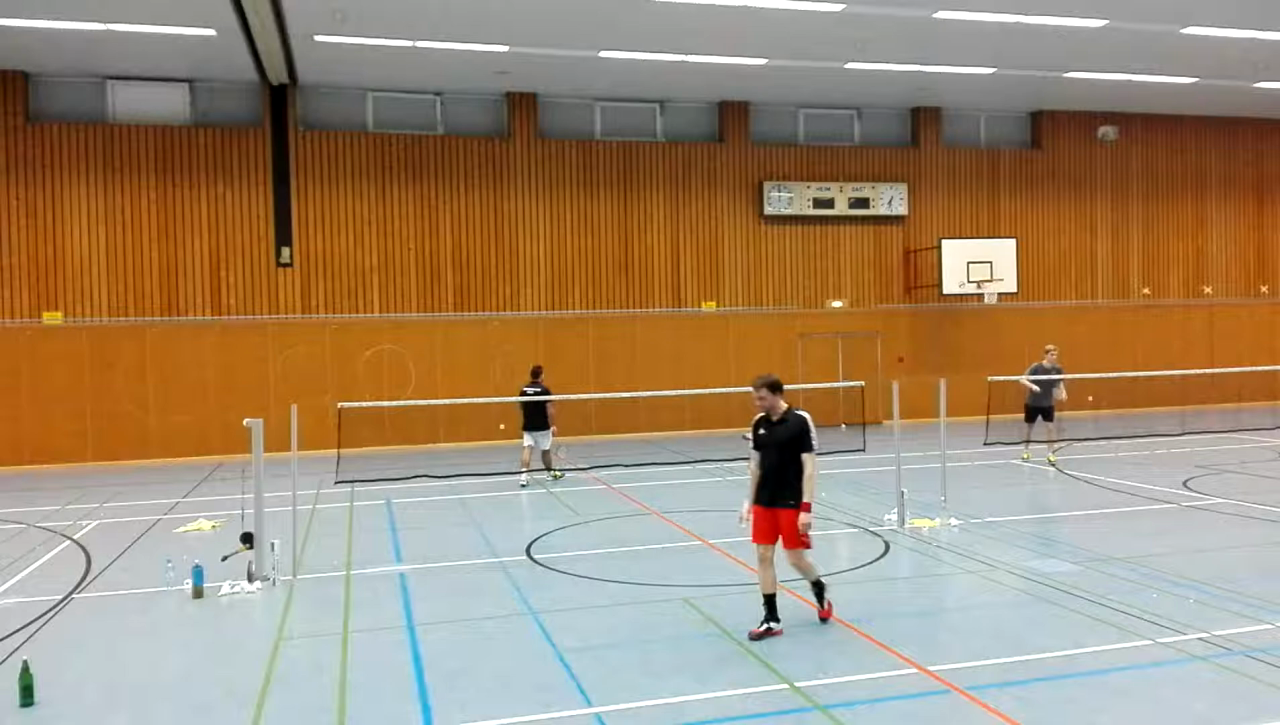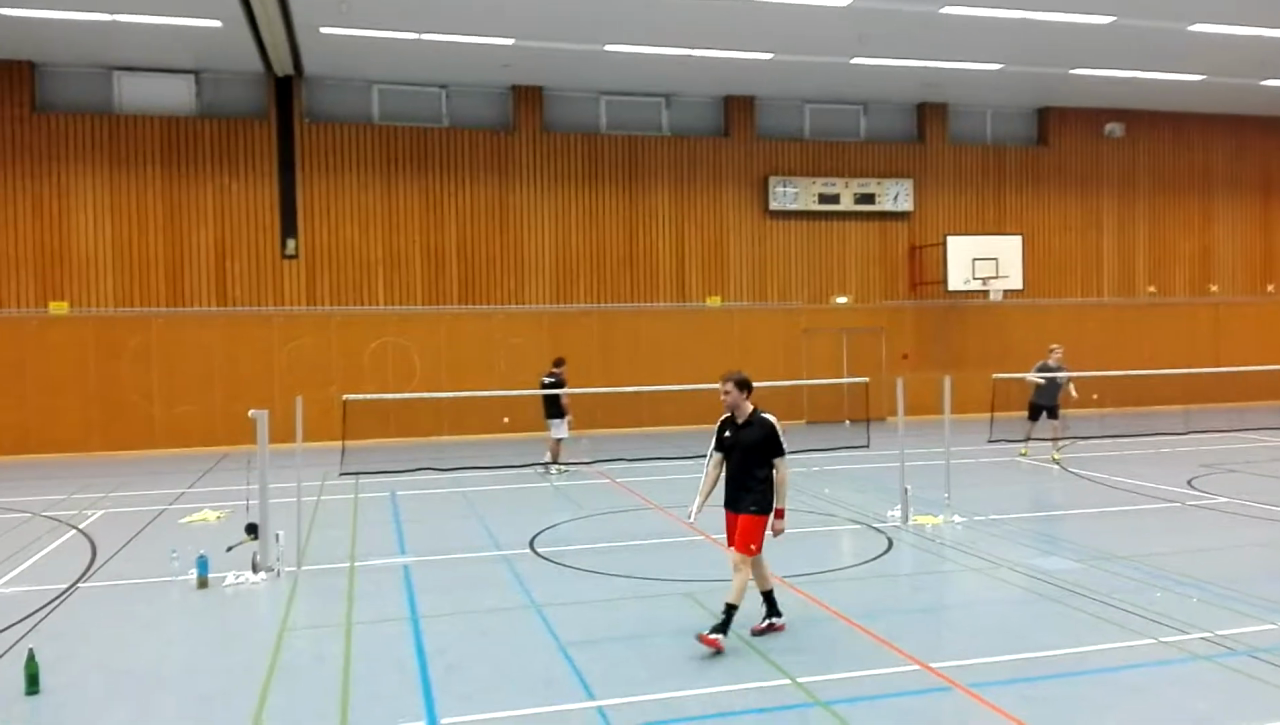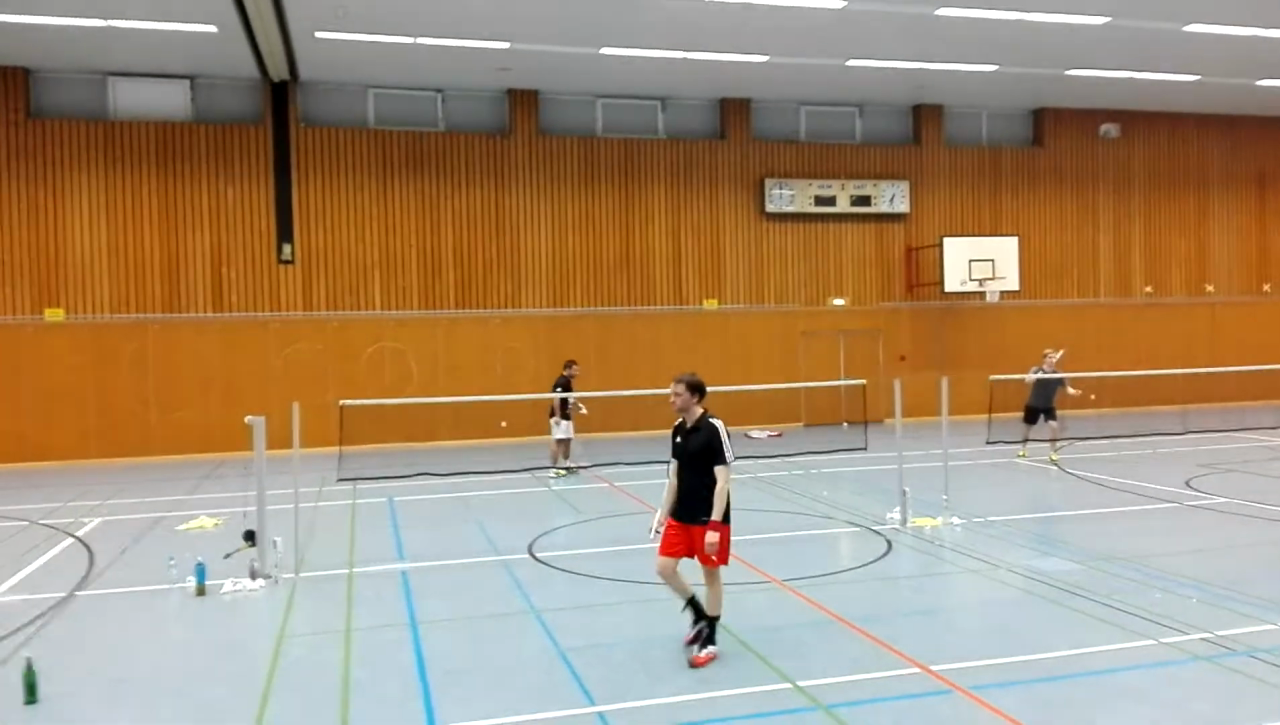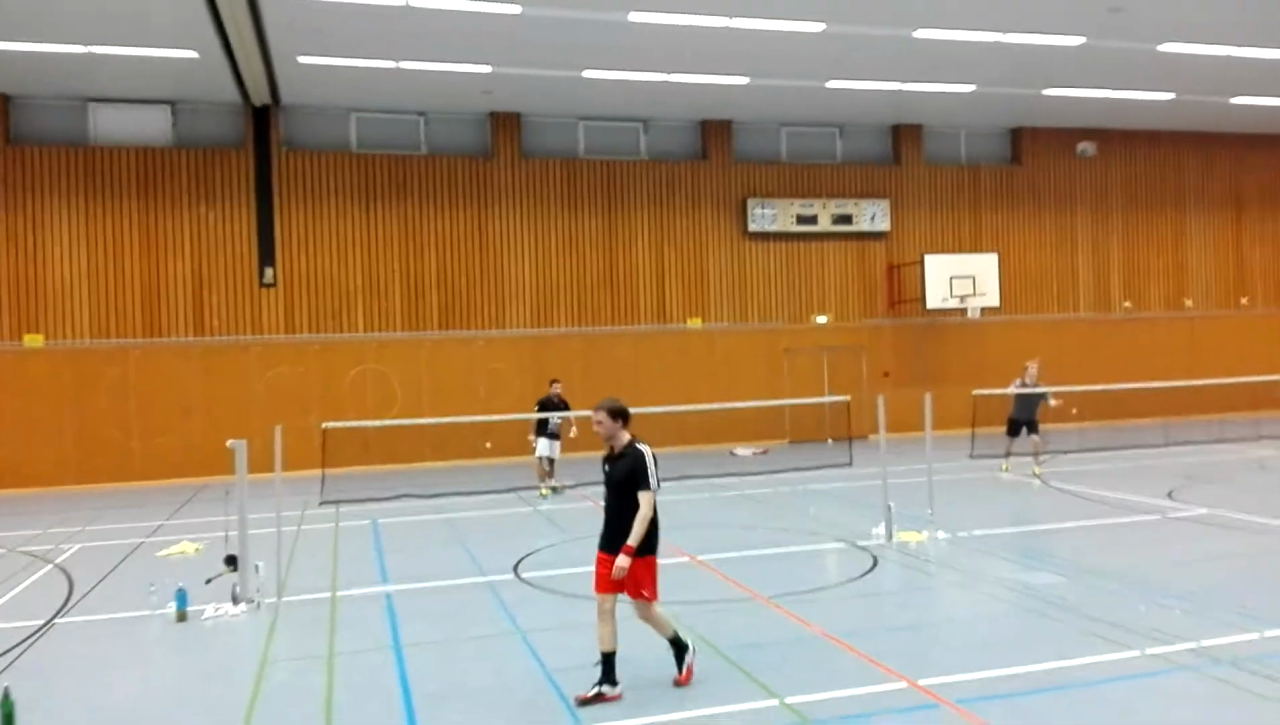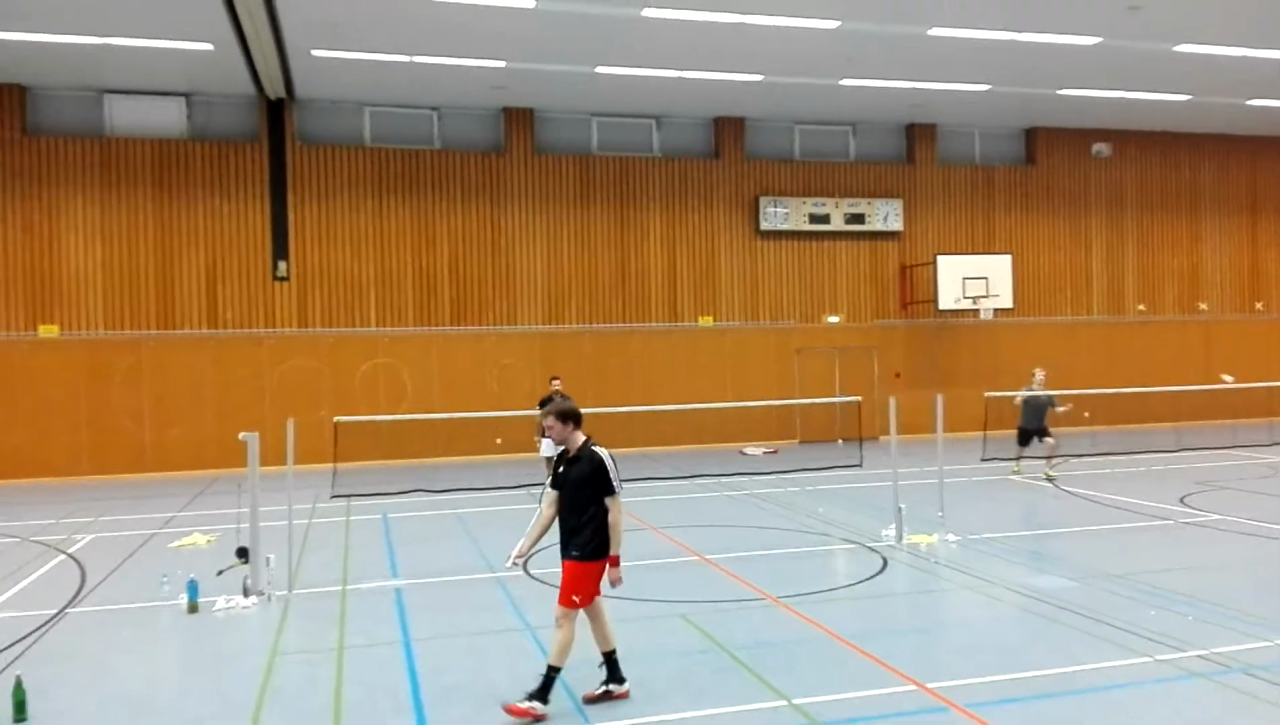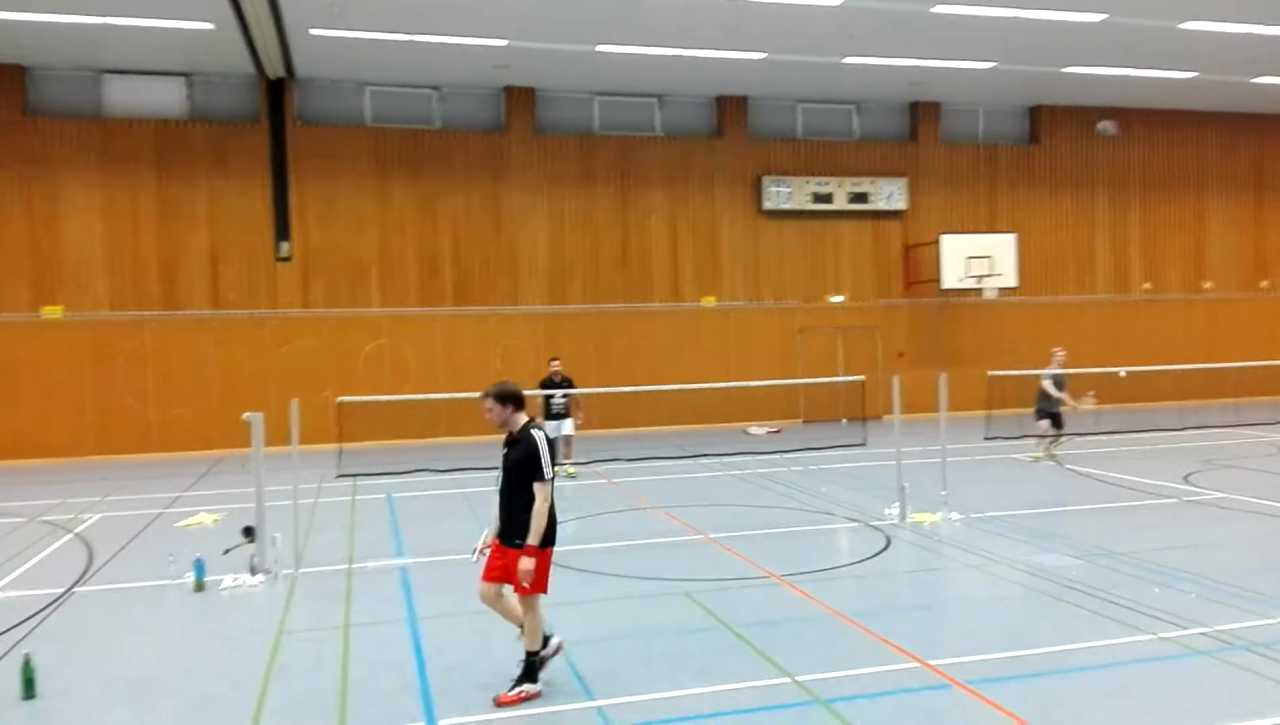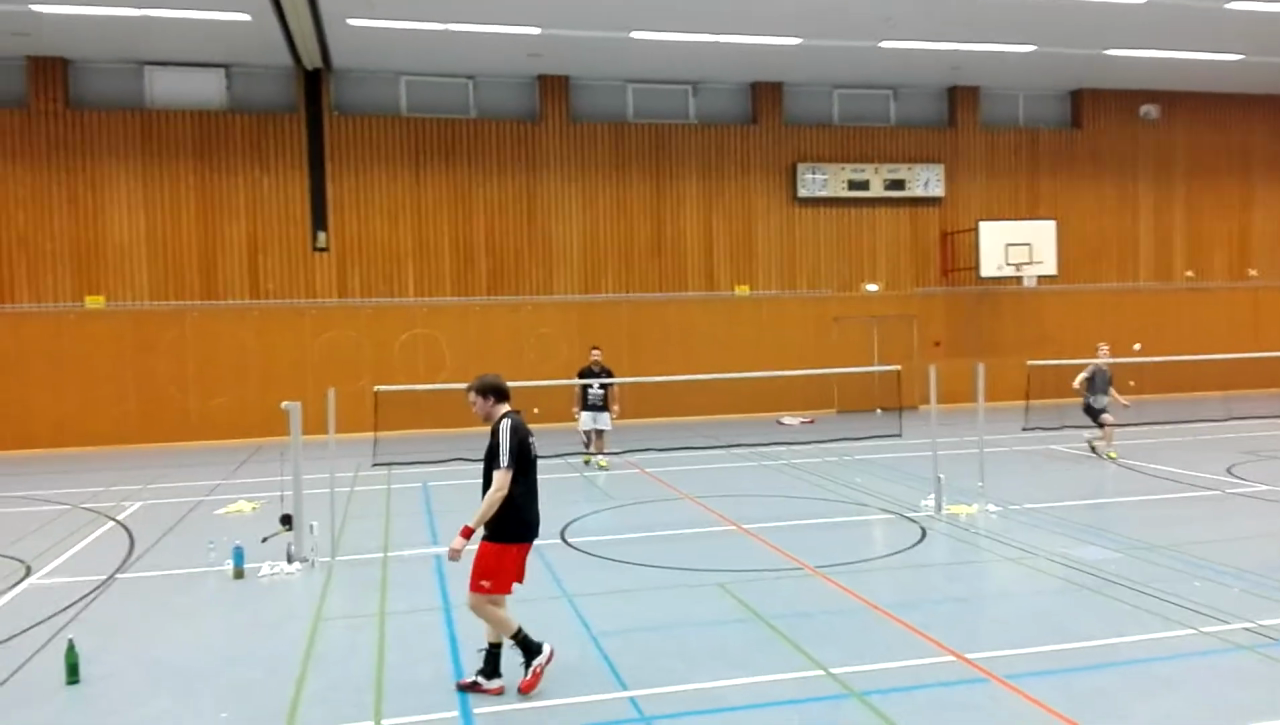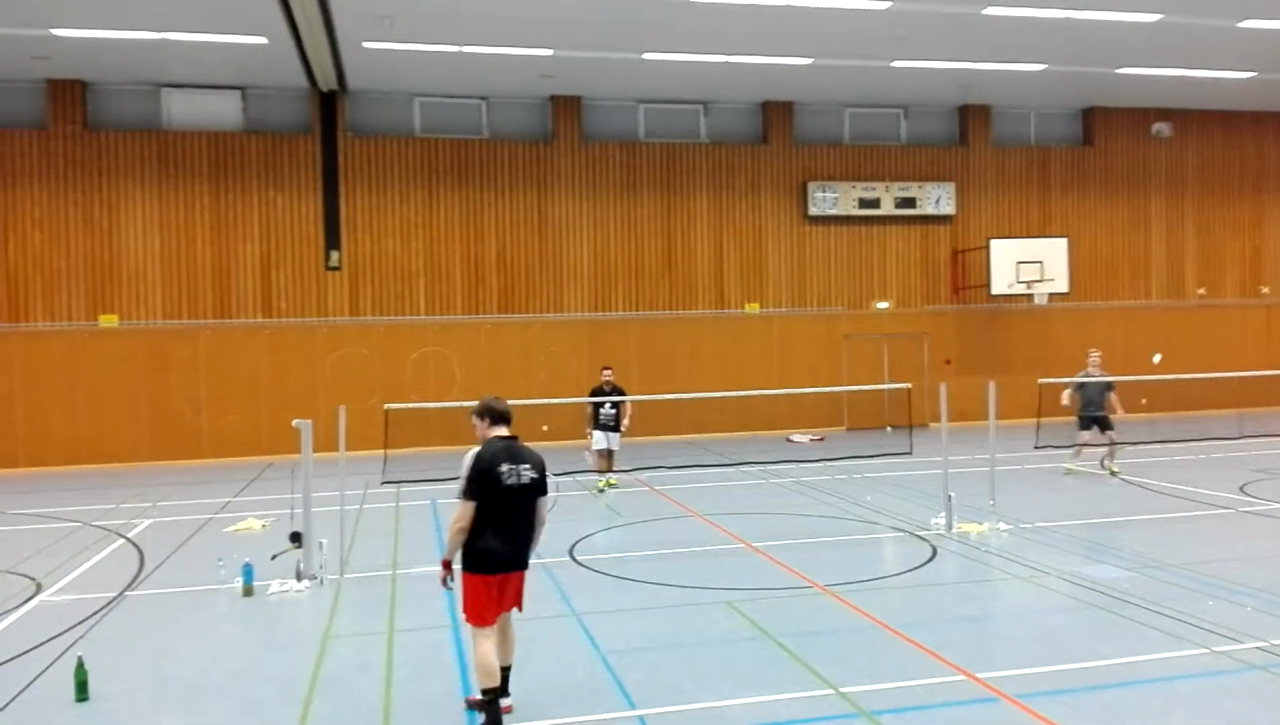
dt=0.4s
person 1, frame 1
left shoulder: (801, 421)
right shoulder: (759, 423)
left elbow: (810, 467)
left wrist: (806, 508)
right wrist: (749, 500)
left hip: (791, 502)
right hip: (765, 501)
left knee: (795, 557)
right knee: (763, 556)
left ankle: (820, 592)
right ankle: (771, 618)
person 1, frame 2
left shoulder: (767, 424)
right shoulder: (724, 424)
left elbow: (780, 471)
right elbow: (714, 466)
left wrist: (779, 512)
right wrist: (699, 501)
left hip: (756, 506)
right hip: (732, 504)
left knee: (740, 563)
right knee: (753, 559)
left ankle: (721, 630)
right ankle: (773, 614)
person 1, frame 3
left shoulder: (714, 428)
right shoulder: (678, 430)
left elbow: (723, 481)
left wrist: (714, 526)
right wrist: (663, 512)
left hip: (710, 518)
right hip: (681, 515)
left knee: (711, 576)
right knee: (665, 569)
left ankle: (709, 640)
right ankle: (700, 615)
person 1, frame 4
left shoulder: (641, 455)
right shoulder: (608, 458)
left elbow: (647, 508)
left wrist: (628, 551)
left hip: (636, 548)
right hip: (608, 546)
left knee: (645, 610)
right knee: (604, 608)
left ankle: (683, 651)
right ankle: (607, 682)
person 1, frame 5
left shoulder: (598, 457)
right shoulder: (561, 460)
left elbow: (614, 512)
right elbow: (550, 507)
left wrist: (613, 560)
right wrist: (528, 545)
left hip: (587, 553)
right hip: (571, 550)
left knee: (564, 618)
right knee: (593, 611)
left ankle: (539, 699)
right ankle: (615, 681)
person 1, frame 6
left shoulder: (535, 439)
right shoulder: (510, 440)
left elbow: (542, 500)
left wrist: (530, 551)
right wrist: (492, 533)
left hip: (530, 540)
right hip: (508, 536)
left knee: (528, 603)
right knee: (488, 593)
left ankle: (530, 679)
right ankle: (543, 642)
person 1, frame 7
left shoulder: (506, 428)
right shoulder: (518, 427)
left elbow: (499, 490)
left wrist: (465, 533)
left hip: (506, 532)
right hip: (521, 528)
left knee: (480, 601)
right knee: (494, 598)
left ankle: (534, 651)
right ankle: (490, 675)
person 1, frame 8
left shoulder: (479, 458)
right shoulder: (534, 459)
left elbow: (462, 521)
right elbow: (541, 517)
left wrist: (447, 562)
left hip: (482, 560)
right hip: (517, 558)
left knee: (483, 635)
right knee: (502, 622)
right ankle: (500, 695)
